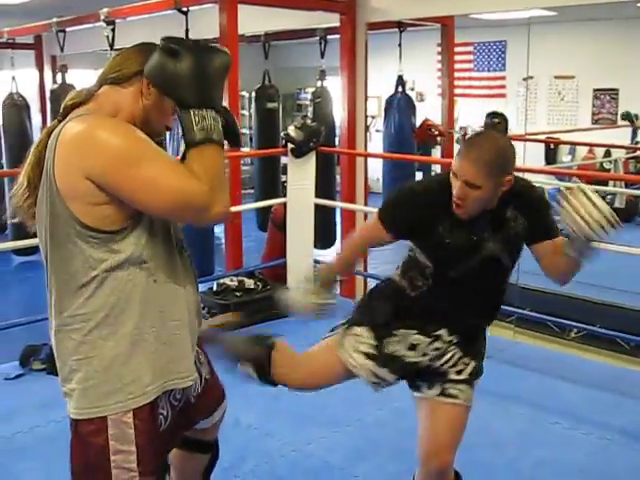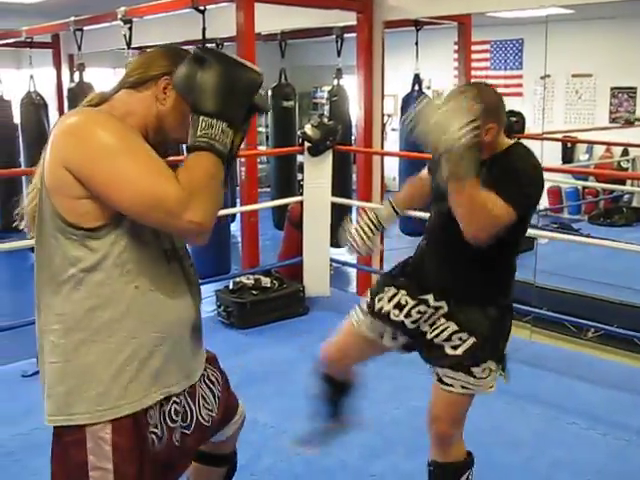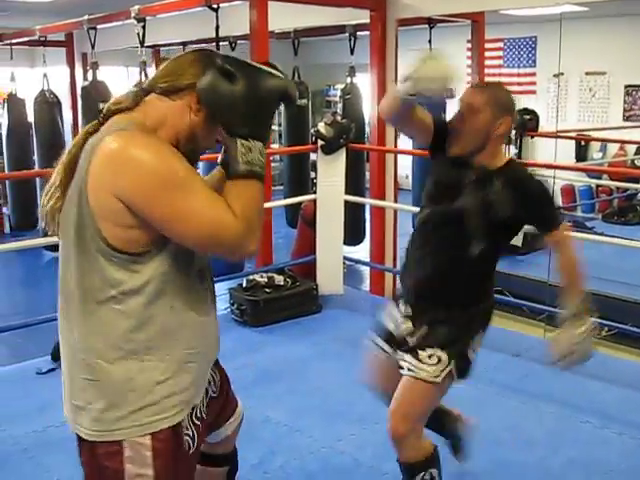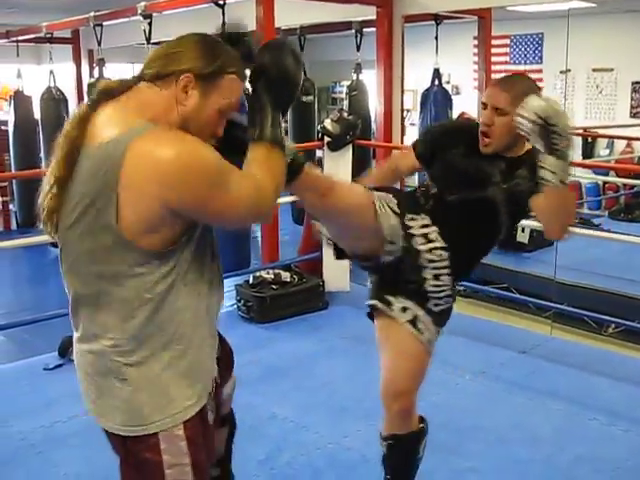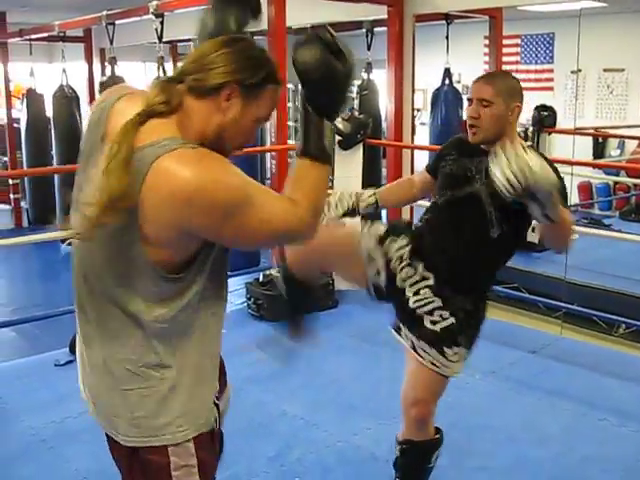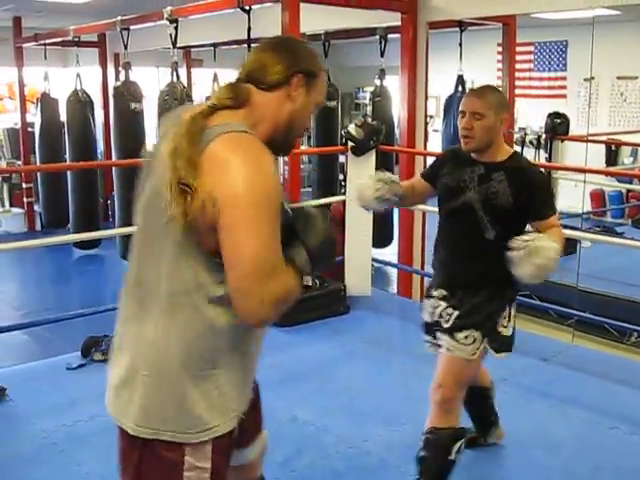
dt=0.3s
person 1, frame 1
left shoulder: (95, 136)
right shoulder: (95, 136)
left elbow: (171, 200)
right elbow: (210, 205)
left wrist: (205, 142)
right wrist: (202, 108)
right hip: (120, 370)
left knee: (204, 419)
person 1, frame 2
left shoulder: (124, 143)
right shoulder: (88, 131)
left elbow: (180, 201)
right elbow: (190, 216)
left wrist: (227, 132)
right wrist: (212, 119)
right hip: (109, 383)
left knee: (221, 429)
person 1, frame 3
left shoulder: (135, 144)
right shoulder: (132, 154)
left elbow: (202, 206)
right elbow: (238, 239)
left wrist: (245, 142)
right wrist: (246, 137)
right hip: (134, 397)
left knee: (222, 431)
person 1, frame 4
left shoulder: (102, 115)
right shoulder: (170, 160)
right elbow: (258, 203)
right wrist: (271, 107)
left hip: (148, 348)
right hip: (147, 380)
left knee: (218, 399)
person 1, frame 5
left shoulder: (115, 104)
right shoulder: (189, 178)
right elbow: (298, 219)
right wrist: (320, 116)
left hip: (128, 352)
right hip: (154, 386)
person 1, frame 6
left shoulder: (187, 126)
right shoulder: (245, 158)
right elbow: (258, 303)
left wrist: (273, 228)
right wrist: (304, 251)
right hip: (178, 391)
person 2, frame 1
left shoulder: (525, 201)
right shoulder: (423, 196)
left elbow: (558, 271)
right elbow: (365, 237)
left wrist: (578, 241)
right wrist: (322, 281)
left hip: (458, 340)
right hip: (399, 312)
right knee: (300, 374)
right ankle: (253, 353)
person 2, frame 2
left shoulder: (519, 169)
right shoulder: (453, 153)
left elbow: (479, 229)
left wrist: (456, 165)
right wrist: (378, 217)
left hip: (472, 309)
right hip: (417, 284)
left knee: (443, 428)
right knee: (334, 357)
right ankle: (334, 415)
person 2, frame 3
left shoulder: (523, 189)
right shoulder: (449, 144)
left elbow: (562, 247)
right elbow: (391, 113)
left wrist: (578, 315)
right wrist: (410, 87)
left hip: (452, 318)
right hip: (409, 301)
left knee: (401, 428)
right knee: (383, 385)
right ankle: (449, 423)
person 2, frame 4
left shoulder: (540, 172)
right shoulder: (453, 136)
left elbow: (557, 228)
right elbow: (398, 165)
left wrist: (557, 158)
right wrist: (347, 201)
left hip: (429, 281)
left knee: (400, 400)
person 2, frame 5
left shoulder: (539, 175)
right shoulder: (457, 149)
left elbow: (560, 241)
right elbow: (418, 184)
left wrist: (546, 201)
right wrist: (362, 201)
left hip: (454, 300)
right hip: (406, 257)
left knee: (417, 410)
right knee: (302, 251)
right ankle: (296, 313)
person 2, frame 6
left shoulder: (525, 177)
right shoulder: (451, 160)
left elbow: (551, 231)
right elbow: (415, 191)
left wrist: (547, 250)
right wrist: (387, 189)
left hip: (484, 297)
right hip: (444, 288)
left knee: (444, 395)
right knee: (465, 369)
right ankle: (487, 427)
